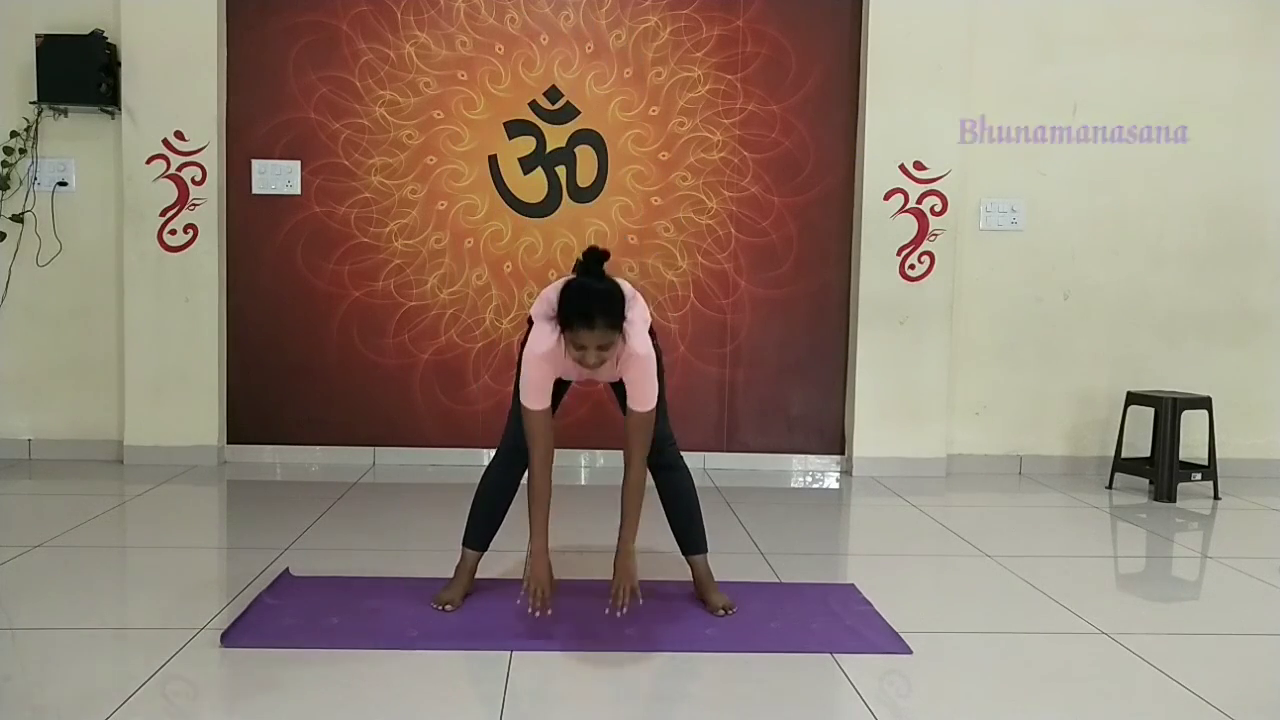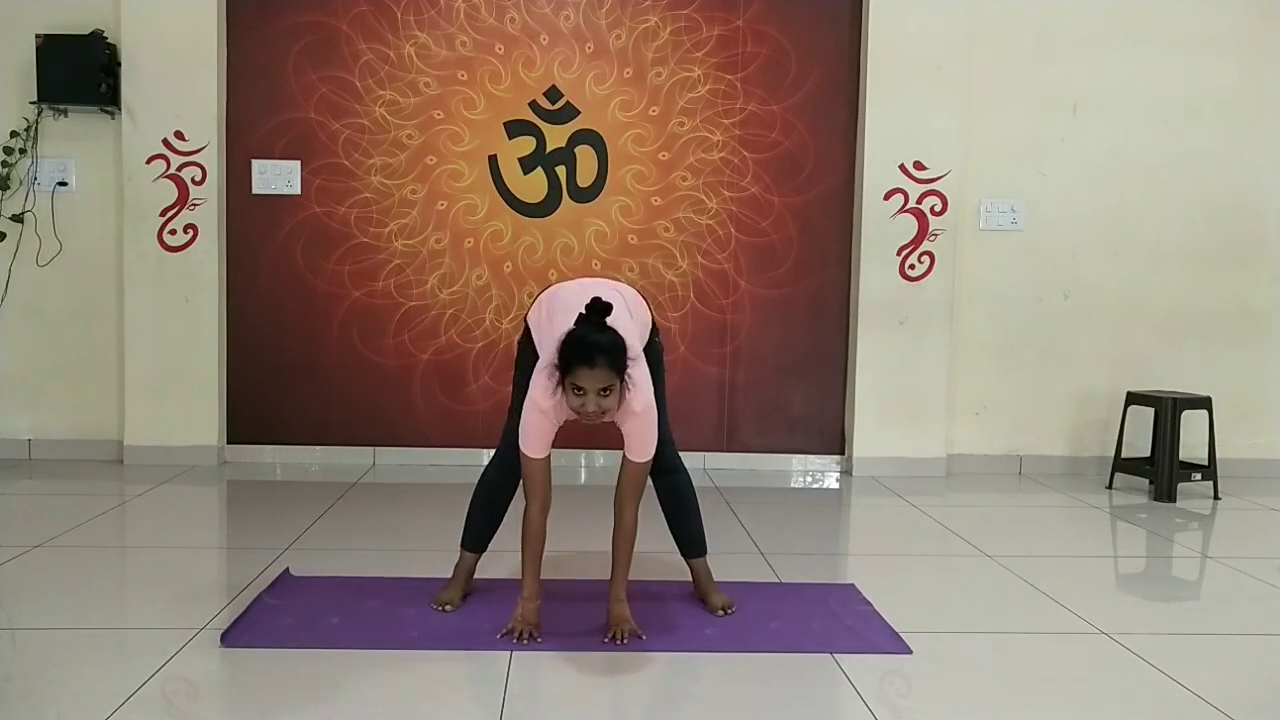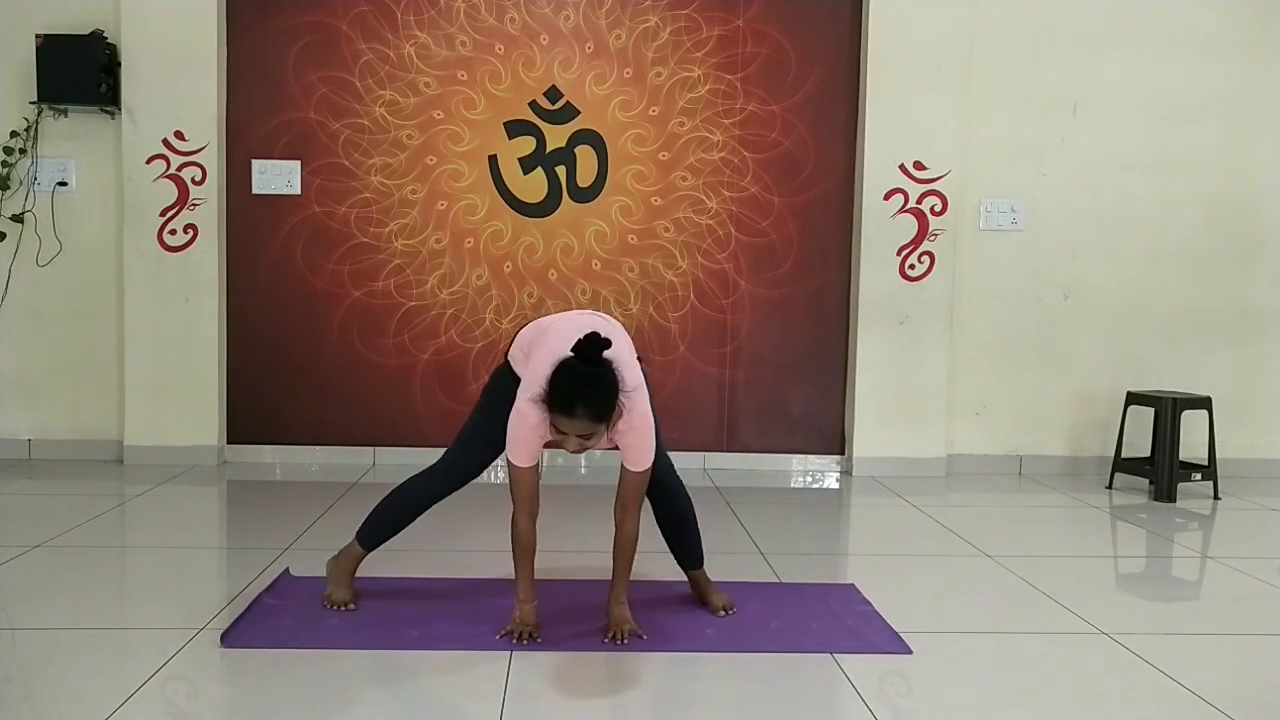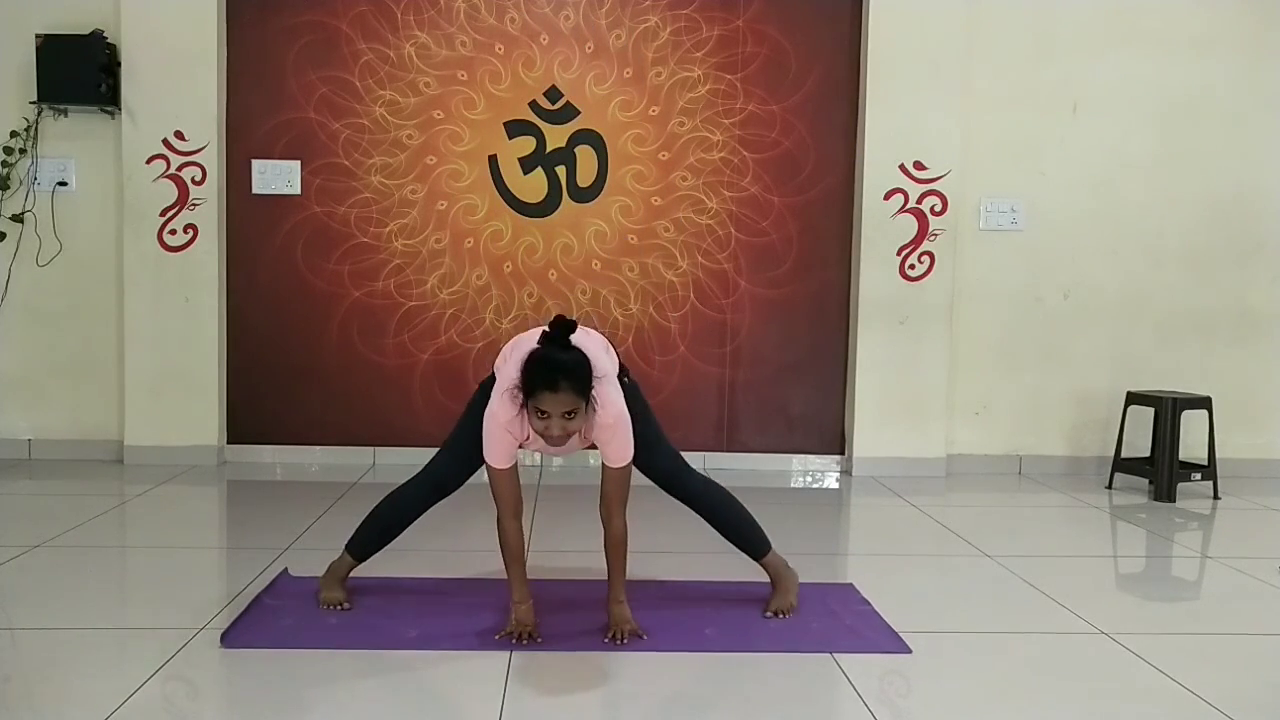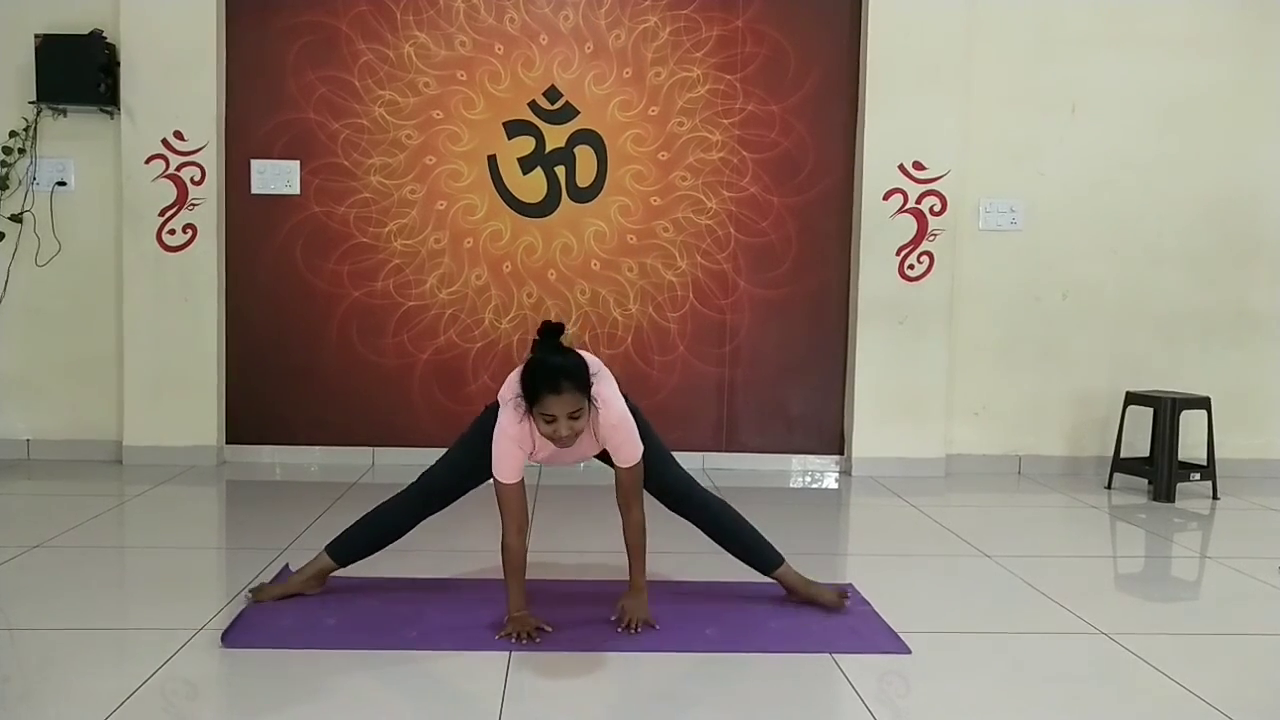
dt=0.5s
person 1, frame 1
left shoulder: (638, 347)
right shoulder: (541, 347)
left elbow: (637, 459)
right elbow: (539, 459)
left wrist: (626, 552)
right wrist: (538, 551)
left hip: (625, 337)
left knee: (663, 450)
right knee: (515, 448)
left ankle: (702, 574)
right ankle: (465, 570)
person 1, frame 2
left shoulder: (638, 398)
right shoulder: (544, 394)
left elbow: (627, 507)
right elbow: (537, 505)
left wrist: (618, 600)
right wrist: (528, 599)
left knee: (663, 458)
right knee: (511, 456)
left ankle: (703, 577)
right ankle: (463, 571)
person 1, frame 3
left shoulder: (633, 413)
right shoulder: (530, 409)
left elbow: (628, 516)
right elbow: (524, 514)
left wrist: (619, 602)
right wrist: (525, 601)
right hip: (530, 355)
left knee: (659, 476)
right knee: (452, 472)
left ankle: (699, 580)
right ankle: (347, 560)
person 1, frame 4
left shoulder: (610, 407)
right shoulder: (503, 407)
left elbow: (614, 516)
right elbow: (509, 516)
left wrist: (618, 602)
right wrist: (520, 602)
left hip: (600, 359)
right hip: (512, 363)
left knee: (679, 477)
right knee: (436, 480)
left ankle: (779, 569)
right ankle: (339, 570)
person 1, frame 5
left shoulder: (612, 416)
right shoulder: (511, 422)
left elbow: (632, 509)
right elbow: (514, 528)
left wrist: (638, 591)
right wrist: (518, 607)
left hip: (603, 432)
right hip: (511, 415)
left knee: (687, 496)
right knee: (425, 494)
left ankle: (795, 582)
right ankle: (312, 572)
